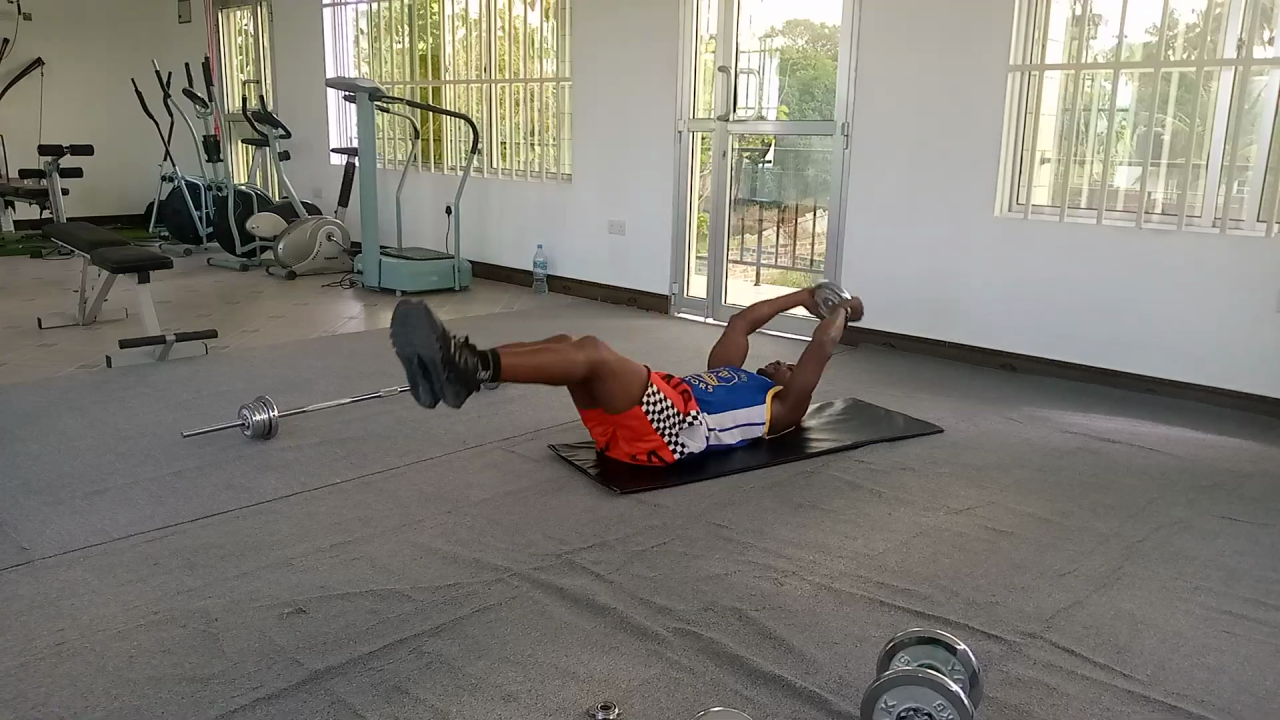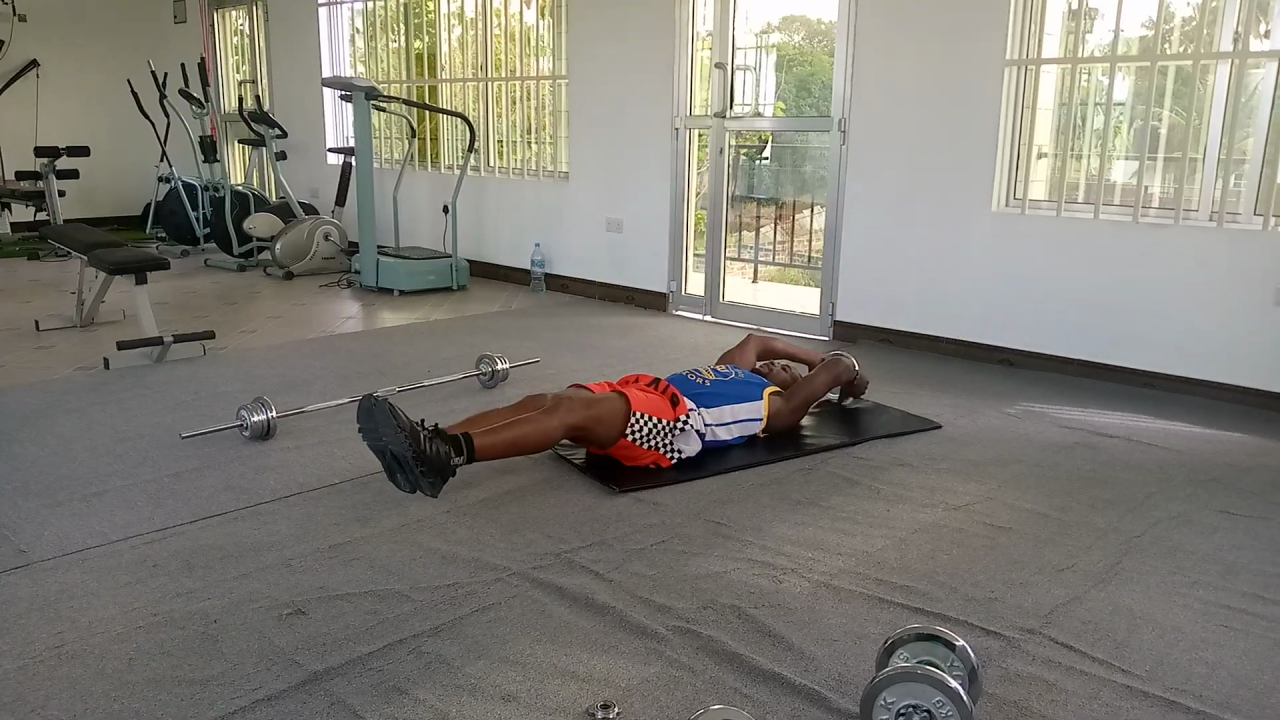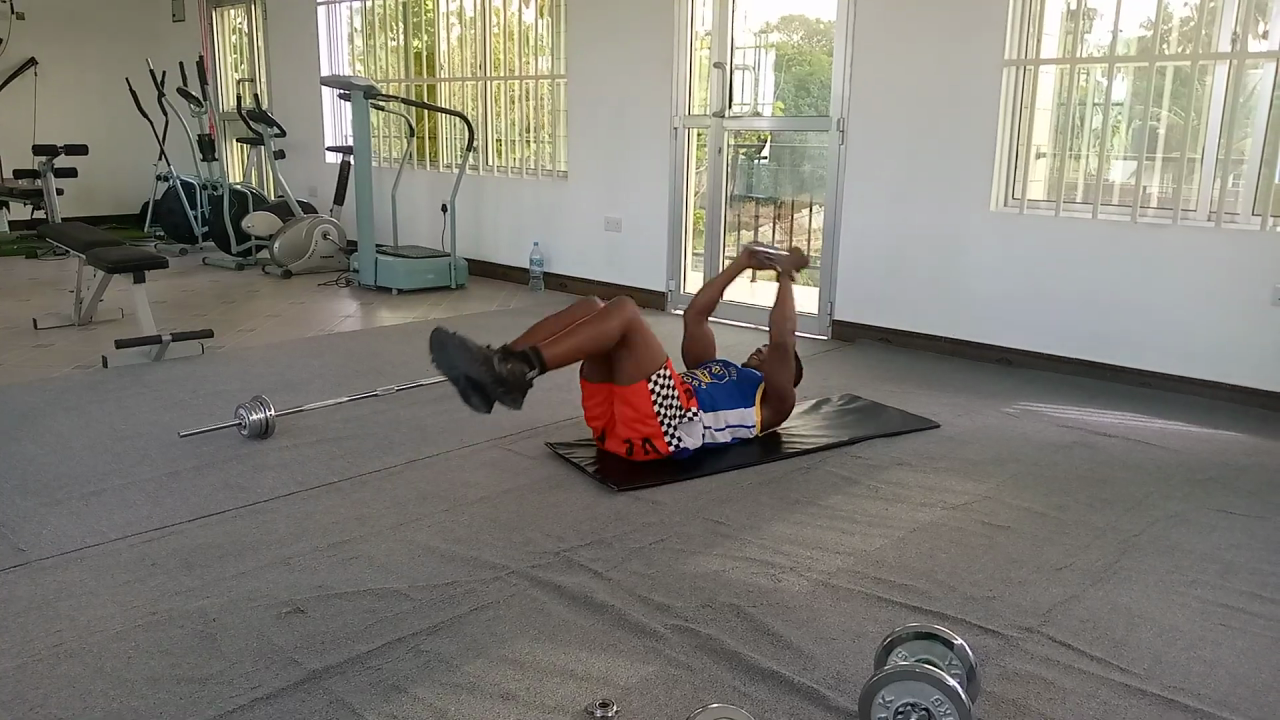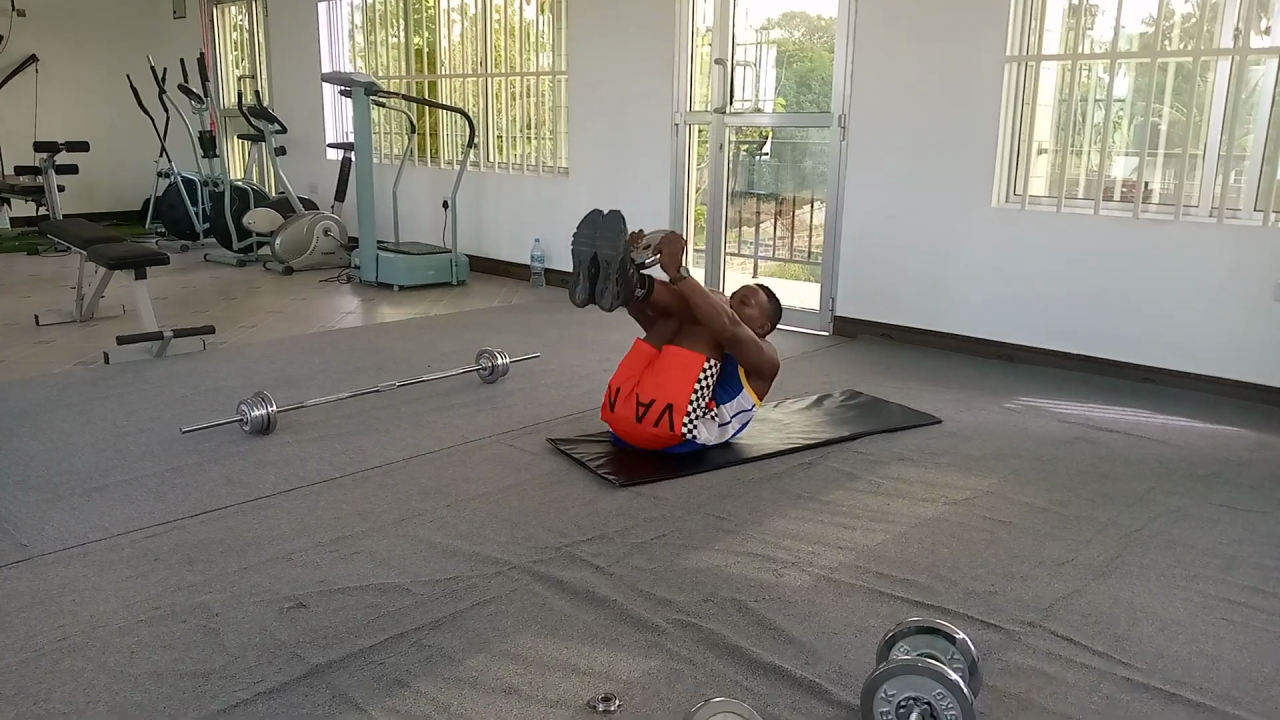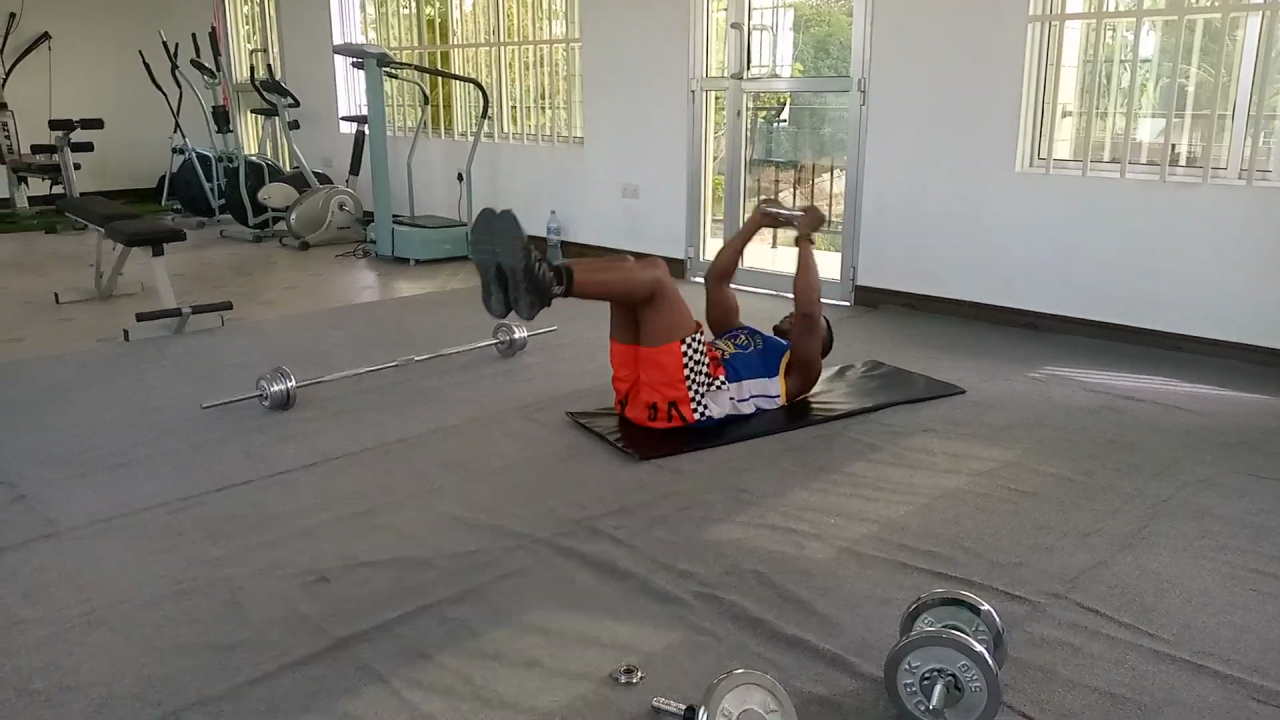
dt=0.4s
person 1, frame 1
left shoulder: (782, 410)
right shoulder: (731, 372)
left elbow: (818, 351)
right elbow: (741, 322)
left wrist: (837, 316)
right wrist: (797, 297)
left hip: (673, 426)
right hip: (640, 414)
left knee: (590, 351)
right knee: (565, 345)
left ankle: (470, 369)
right ankle: (455, 362)
person 1, frame 2
left shoulder: (779, 408)
right shoulder: (736, 376)
left elbow: (831, 370)
right elbow: (757, 340)
left wrist: (847, 368)
left hip: (670, 425)
right hip: (643, 395)
left knee: (569, 408)
right knee: (543, 401)
left ankle: (445, 455)
right ankle: (430, 441)
person 1, frame 3
left shoulder: (772, 402)
right shoulder: (717, 368)
left elbow: (783, 340)
right elbow: (697, 312)
left wrist: (786, 280)
right wrist: (739, 265)
left hip: (660, 434)
right hip: (614, 423)
left knee: (621, 310)
right knee: (590, 308)
left ankle: (520, 369)
right ankle: (501, 362)
person 1, frame 4
left shoulder: (762, 361)
right shoulder: (711, 348)
left elbow: (727, 327)
right elbow: (641, 310)
left wrist: (676, 271)
left hip: (670, 425)
right hip: (623, 410)
left knee: (707, 310)
left ankle: (623, 282)
right ankle: (599, 280)
person 1, frame 5
left shoulder: (796, 373)
right shoulder: (741, 335)
left elbow: (808, 312)
right elbow: (717, 277)
left wrist: (803, 243)
right wrist: (753, 225)
left hip: (686, 397)
right hip: (639, 388)
left knee: (652, 272)
right knee: (623, 266)
left ankle: (547, 282)
right ankle: (521, 286)
